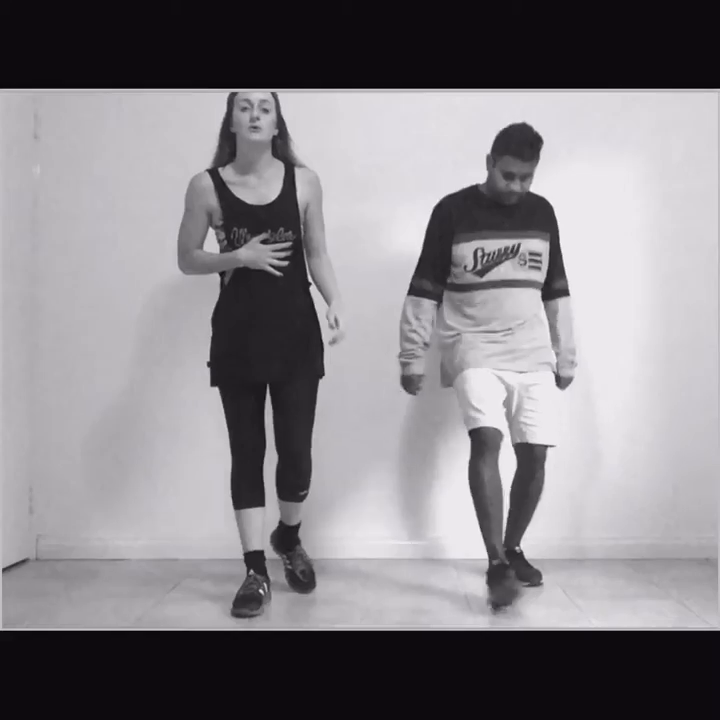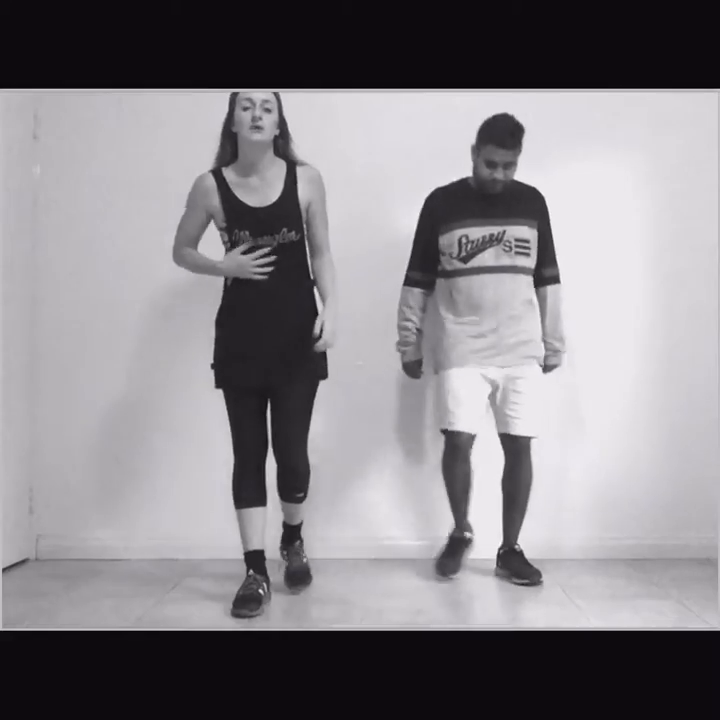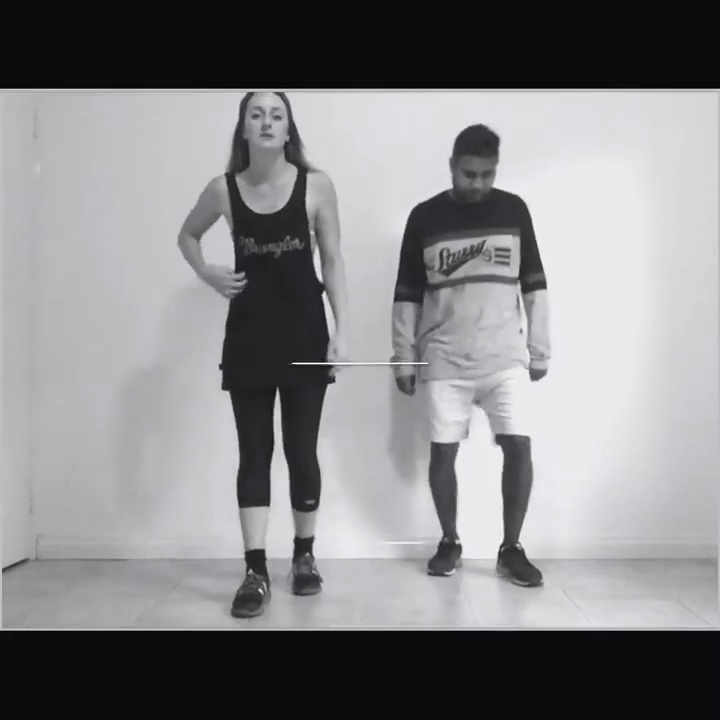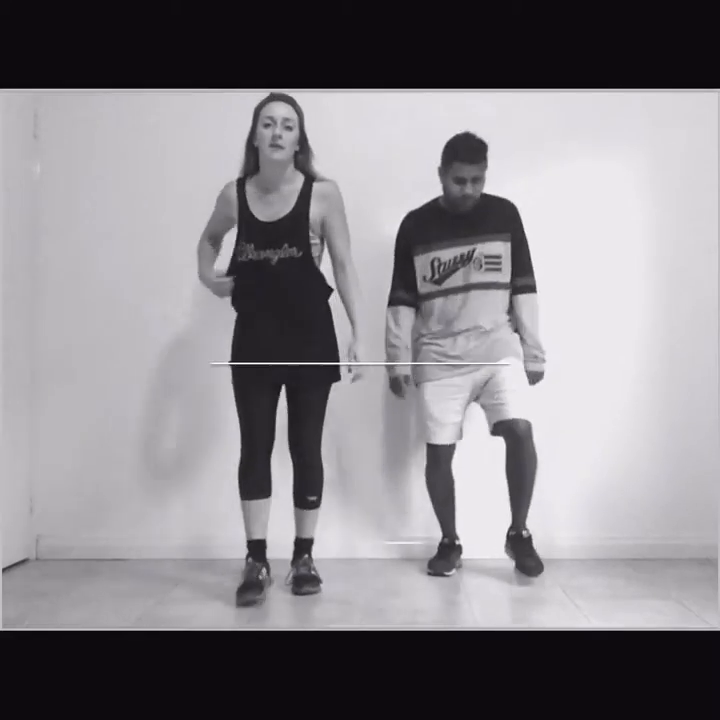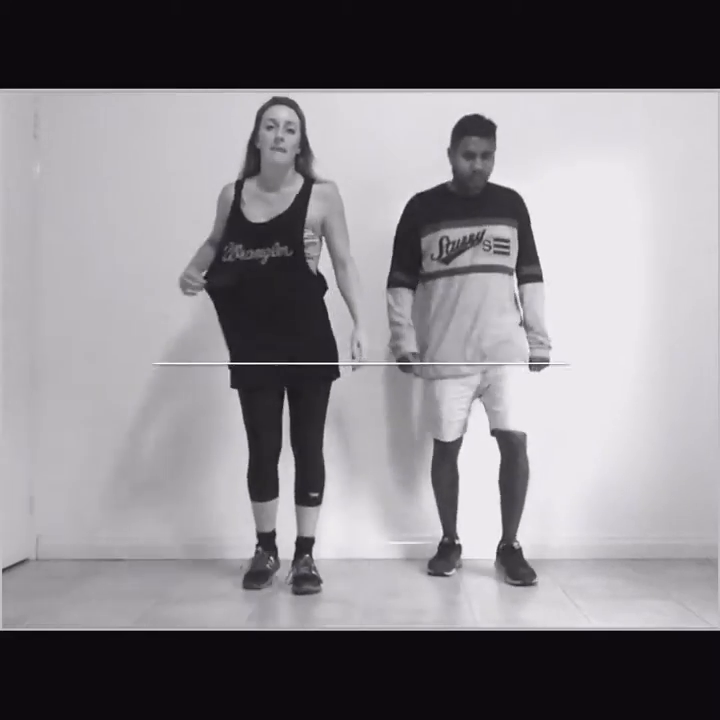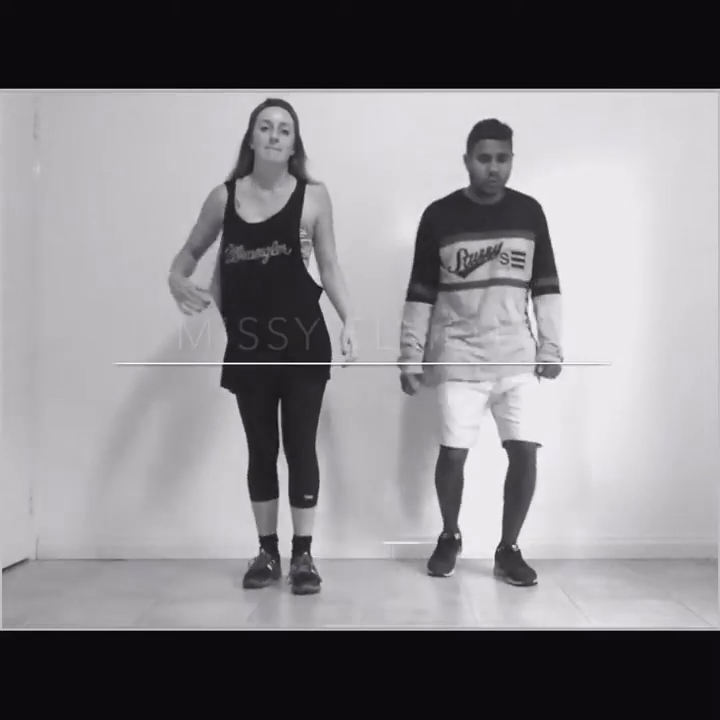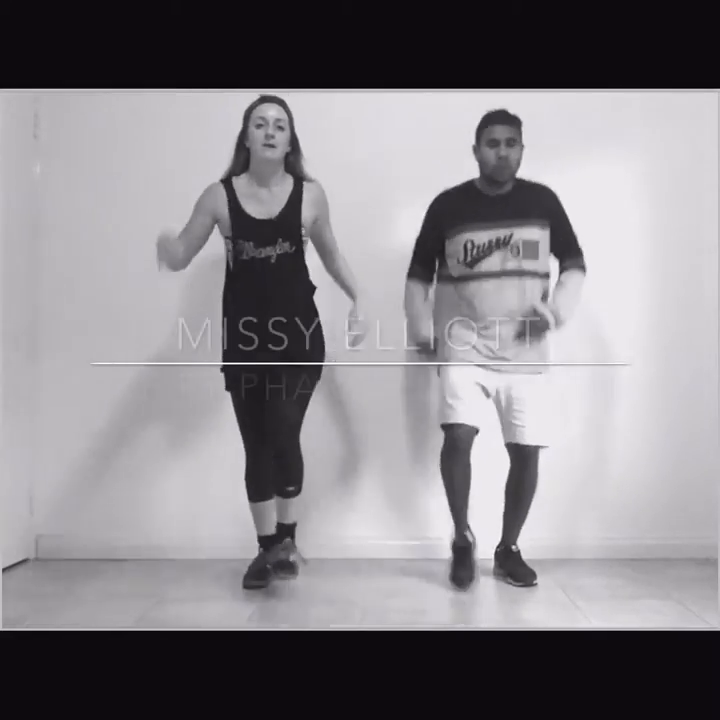
dt=0.2s
person 1, frame 1
left shoulder: (303, 179)
right shoulder: (206, 185)
left elbow: (317, 252)
right elbow: (187, 259)
left wrist: (334, 301)
right wrist: (238, 256)
left hip: (295, 329)
right hip: (236, 332)
left knee: (296, 449)
right knee: (246, 451)
left ankle: (288, 537)
right ankle: (256, 571)
person 1, frame 2
left shoulder: (306, 178)
right shoulder: (209, 185)
left elbow: (320, 251)
right elbow: (181, 250)
left wrist: (330, 307)
right wrist: (223, 265)
left hip: (295, 330)
right hip: (240, 332)
left knee: (292, 447)
right knee: (249, 450)
left ankle: (293, 539)
right ankle: (256, 570)
person 1, frame 3
left shoulder: (316, 185)
right shoulder: (222, 189)
left elbow: (332, 260)
right elbow: (187, 235)
left wrist: (341, 327)
right wrist: (208, 274)
left hip: (304, 334)
right hip: (248, 335)
left knee: (302, 450)
right knee: (254, 451)
left ankle: (303, 554)
right ankle: (256, 571)
person 1, frame 4
left shoulder: (323, 193)
right shoulder: (233, 193)
left elbow: (343, 265)
right elbow: (210, 238)
left wrist: (357, 332)
right wrist: (205, 274)
left hip: (310, 337)
right hip: (254, 338)
left knee: (306, 447)
right knee: (255, 446)
left ankle: (304, 556)
right ankle: (257, 560)
person 1, frame 5
left shoulder: (322, 194)
right shoulder: (232, 195)
left elbow: (343, 262)
right elbow: (215, 243)
left wrist: (359, 322)
right wrist: (192, 270)
left hip: (308, 337)
right hip: (252, 340)
left knee: (308, 446)
right knee: (262, 448)
left ankle: (304, 555)
right ankle: (266, 549)
person 1, frame 6
left shoulder: (314, 195)
right shoulder: (223, 197)
left elbow: (328, 264)
right elbow: (193, 249)
left wrist: (348, 321)
right wrist: (177, 278)
left hip: (302, 335)
right hip: (248, 339)
left knee: (301, 447)
right knee: (261, 449)
left ankle: (302, 554)
right ankle: (267, 551)
person 1, frame 7
left shoulder: (310, 193)
right shoulder: (219, 194)
left elbow: (330, 253)
right elbow: (179, 257)
left wrist: (356, 299)
right wrist: (167, 248)
left hip: (297, 332)
right hip: (244, 334)
left knee: (283, 437)
right knee: (256, 446)
left ankle: (287, 538)
right ankle: (265, 547)
person 2, frame 1
left shoulder: (543, 212)
right shoulder: (452, 211)
left elbow: (557, 291)
right elbow: (424, 289)
left wrist: (566, 357)
right wrist: (412, 356)
left hip: (533, 354)
right hip: (475, 349)
left knee: (534, 455)
right knee: (486, 442)
left ankle: (513, 549)
right ankle: (496, 564)
person 2, frame 2
left shoulder: (532, 202)
right shoulder: (442, 202)
left elbow: (548, 279)
right elbow: (418, 280)
left wrist: (554, 344)
right wrist: (409, 343)
left hip: (521, 348)
right hip: (463, 347)
left knee: (519, 446)
right knee: (457, 441)
left ankle: (509, 549)
right ankle: (460, 535)
person 2, frame 3
left shoulder: (514, 209)
right shoulder: (424, 217)
left elbow: (535, 285)
right elbow: (407, 295)
left wrist: (539, 350)
right wrist: (404, 358)
left hip: (504, 355)
right hip: (445, 358)
left knee: (518, 446)
right knee: (442, 452)
left ankle: (511, 549)
right ankle: (449, 542)
person 2, frame 4
left shoulder: (505, 215)
right shoulder: (415, 225)
left elbow: (524, 289)
right elbow: (401, 301)
left wrist: (533, 353)
right wrist: (398, 362)
left hip: (498, 350)
right hip: (439, 358)
left knee: (520, 432)
right knee: (439, 452)
left ankle: (519, 533)
right ankle: (449, 543)
person 2, frame 5
left shoulder: (511, 204)
right shoulder: (421, 208)
left elbow: (530, 277)
right elbow: (401, 282)
left wrist: (540, 339)
right wrist: (403, 340)
left hip: (505, 347)
right hip: (446, 352)
left knee: (514, 442)
right knee: (446, 447)
left ankle: (509, 546)
right ankle: (450, 542)
person 2, frame 6
left shoulder: (529, 212)
right shoulder: (439, 215)
left elbow: (547, 287)
right elbow: (420, 293)
left wrist: (550, 347)
right wrist: (411, 356)
left hip: (516, 358)
right hip: (457, 358)
left knee: (524, 452)
right knee: (453, 454)
left ankle: (508, 549)
right ankle: (450, 537)
person 2, frame 7
left shoulder: (543, 201)
right shoulder: (447, 205)
left elbow: (574, 266)
right elbow: (420, 274)
left wrist: (556, 310)
right wrist: (421, 326)
left hip: (523, 354)
right hip: (464, 348)
left knee: (526, 455)
right knee: (458, 437)
left ankle: (508, 550)
right ankle: (462, 538)
